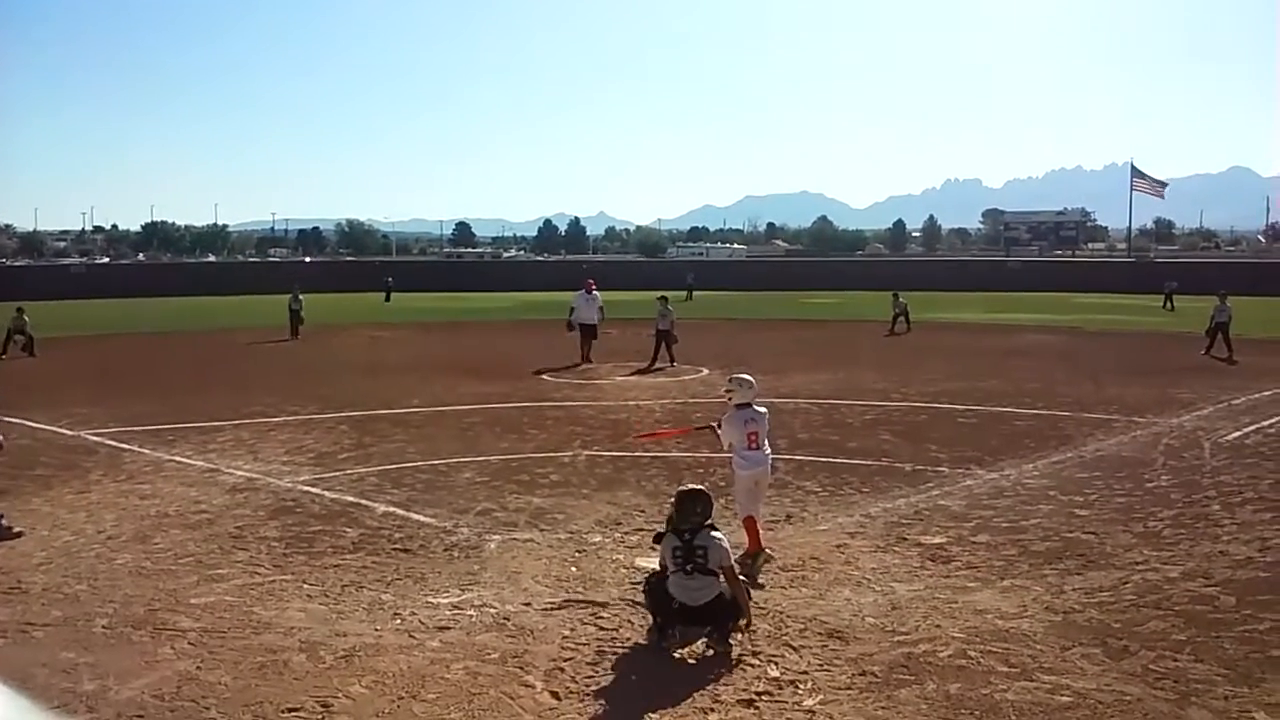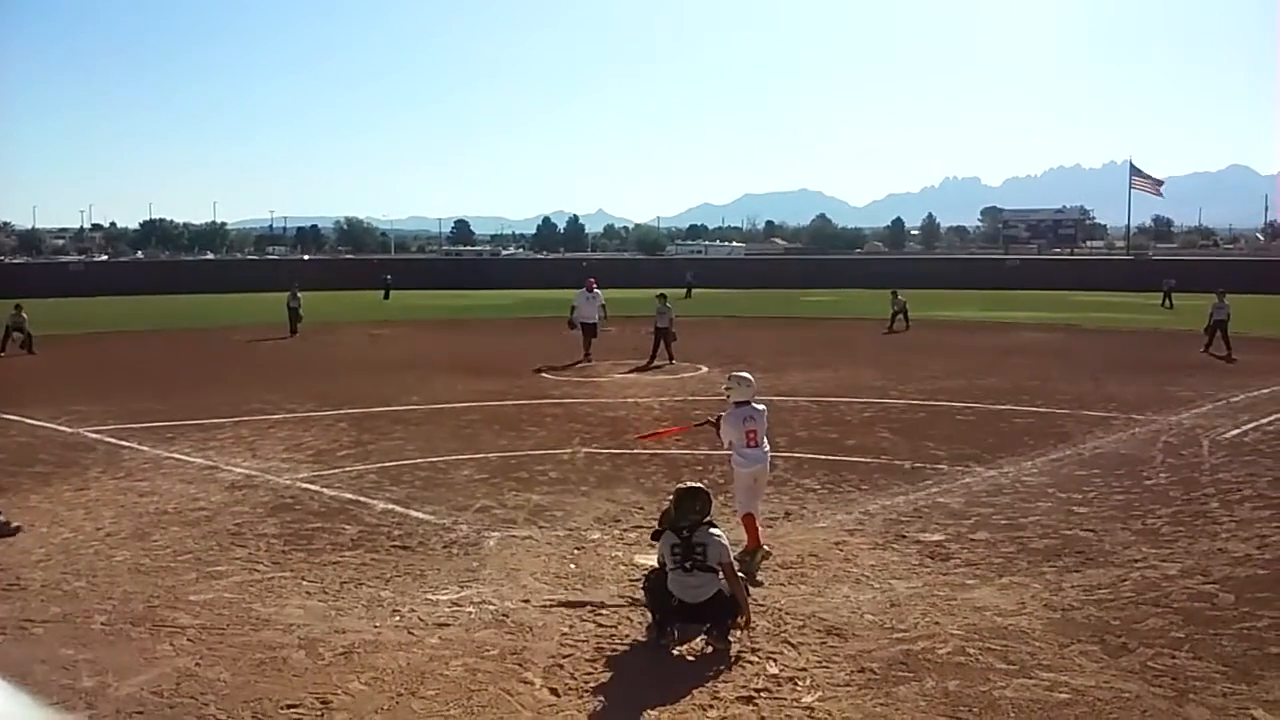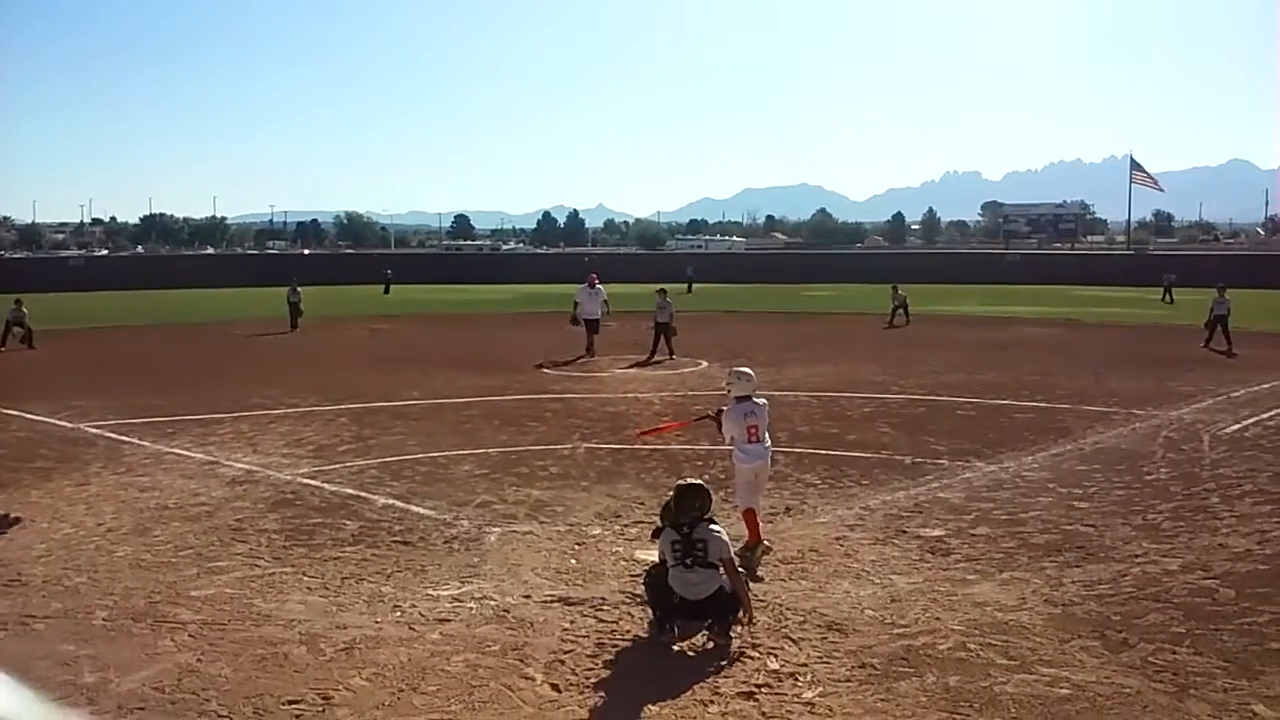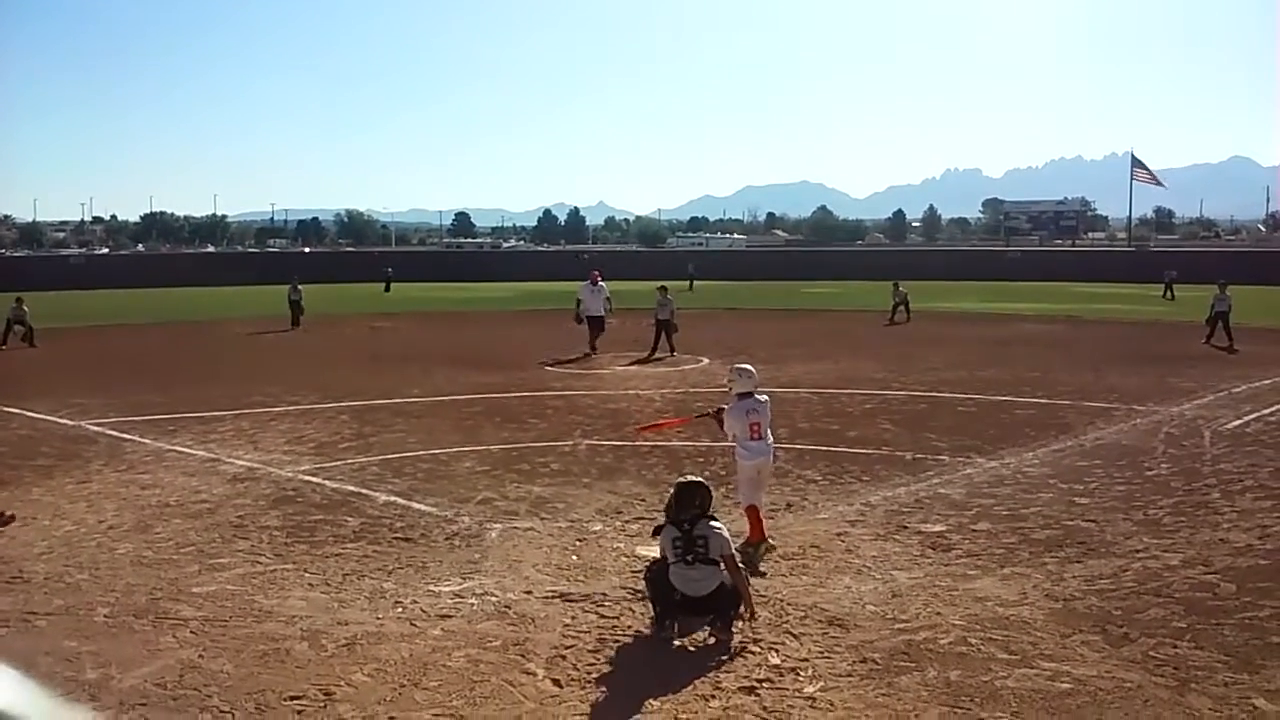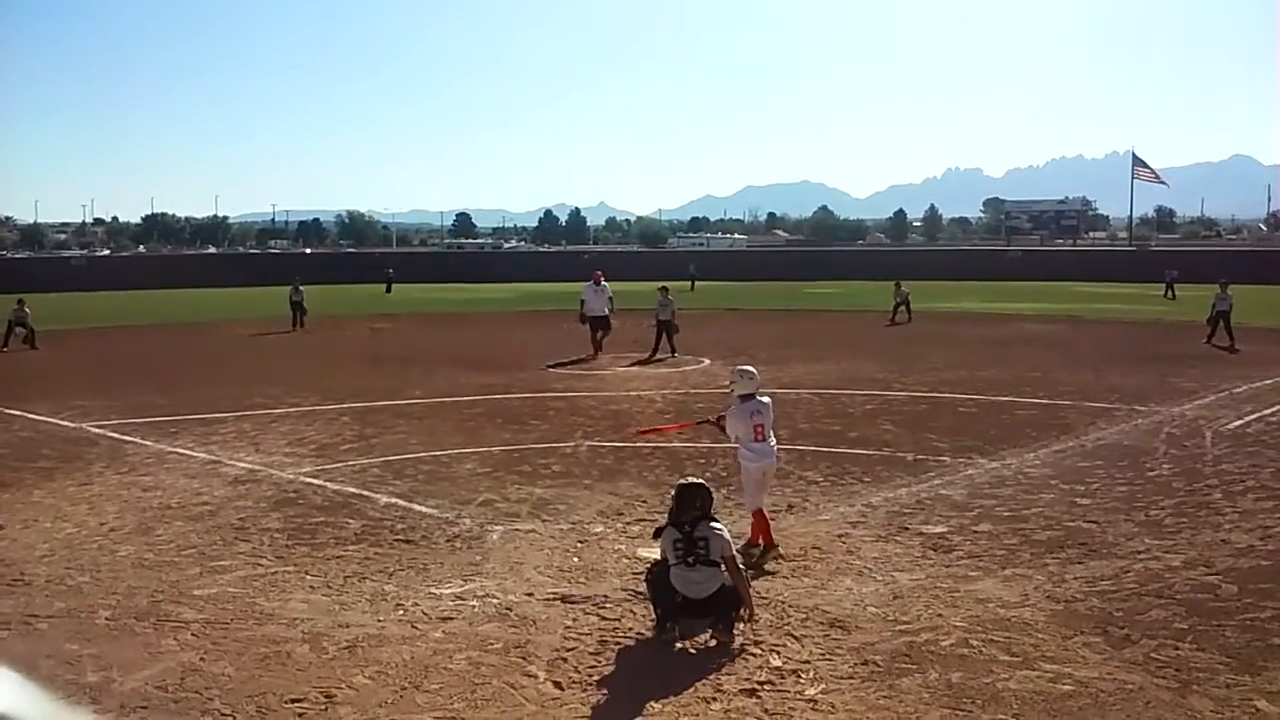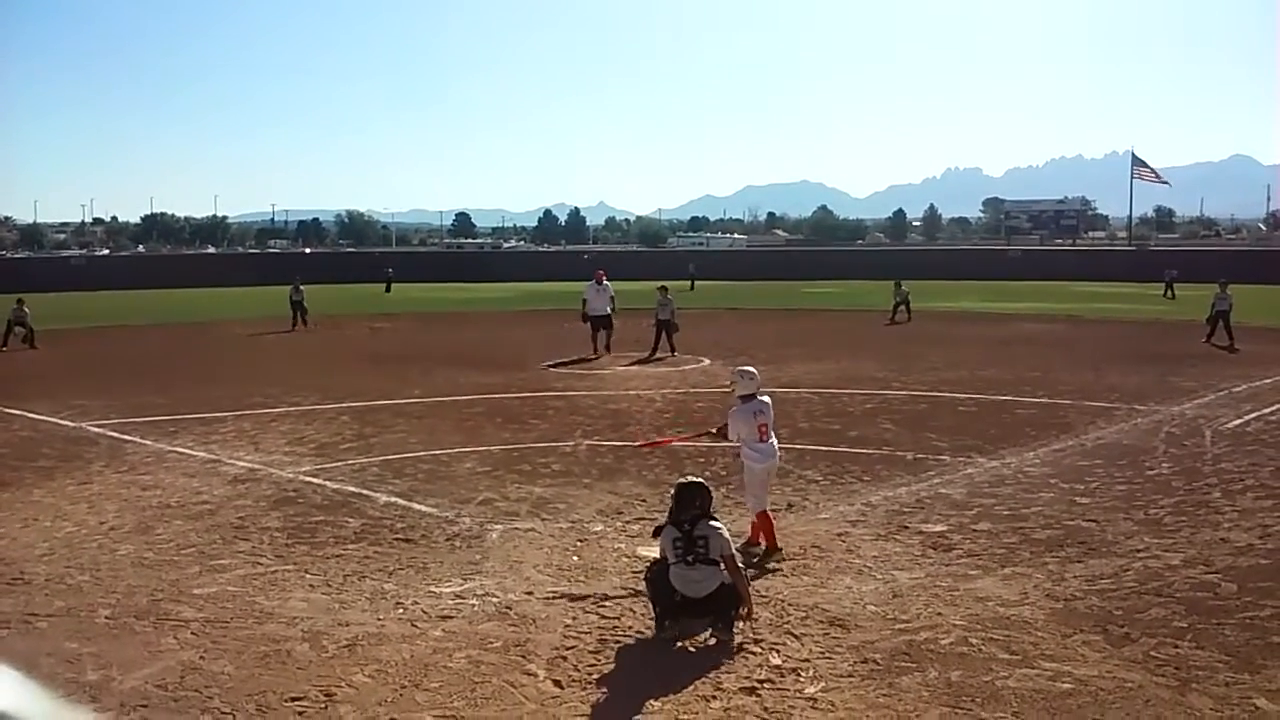
dt=0.1s
person 1, frame 1
left shoulder: (729, 420)
right shoulder: (762, 413)
left elbow: (727, 446)
left wrist: (717, 431)
left hip: (744, 470)
right hip: (763, 467)
left knee: (746, 511)
right knee: (754, 509)
left ankle: (759, 550)
right ankle: (752, 550)
person 1, frame 2
left shoulder: (729, 418)
right shoulder: (761, 411)
left elbow: (727, 444)
left wrist: (717, 427)
left hip: (743, 467)
right hip: (762, 465)
left knee: (745, 508)
right knee: (753, 506)
left ankle: (757, 546)
right ankle: (751, 547)
person 1, frame 3
left shoulder: (730, 414)
right shoulder: (762, 405)
left elbow: (728, 439)
left wrist: (718, 421)
left hip: (745, 463)
right hip: (763, 460)
left knee: (746, 504)
right knee: (754, 502)
left ankle: (758, 542)
right ankle: (751, 543)
person 1, frame 4
left shoulder: (732, 411)
right shoulder: (764, 402)
left elbow: (731, 436)
left wrist: (719, 419)
left hip: (747, 460)
right hip: (766, 456)
left knee: (748, 500)
right knee: (756, 498)
left ankle: (761, 539)
right ankle: (753, 539)
person 1, frame 5
left shoulder: (734, 413)
right shoulder: (766, 403)
left elbow: (733, 438)
left wrist: (719, 425)
left hip: (751, 462)
right hip: (769, 458)
left knee: (753, 503)
right knee: (756, 500)
left ankle: (769, 545)
right ankle: (754, 542)
person 1, frame 6
left shoulder: (737, 414)
right shoulder: (766, 403)
left elbow: (733, 438)
left wrist: (719, 433)
right wrist: (728, 426)
left hip: (755, 462)
right hip: (771, 458)
left knee: (757, 504)
right knee: (757, 500)
left ankle: (772, 547)
right ankle: (754, 540)
person 2, frame 1
left shoulder: (667, 540)
right shoulder: (717, 539)
right elbow: (733, 581)
right wrist: (746, 612)
left hip: (676, 611)
right hip: (712, 611)
left knee: (653, 582)
right knee: (739, 592)
left ankle: (665, 630)
right ankle: (719, 633)
person 2, frame 2
left shoulder: (666, 537)
right shoulder: (716, 537)
right elbow: (732, 578)
right wrist: (746, 609)
left hip: (675, 608)
right hip: (711, 609)
left knee: (653, 579)
right knee: (738, 588)
left ankle: (663, 627)
right ankle: (718, 630)
person 2, frame 3
left shoulder: (666, 534)
right shoulder: (716, 533)
right elbow: (733, 574)
right wrist: (747, 606)
left hip: (676, 605)
right hip: (712, 605)
left knee: (654, 575)
right knee: (738, 584)
left ankle: (664, 624)
right ankle: (720, 626)
person 2, frame 4
left shoulder: (667, 532)
right shoulder: (717, 530)
right elbow: (734, 570)
right wrist: (748, 601)
left hip: (677, 601)
right hip: (713, 601)
left knee: (655, 570)
right knee: (738, 579)
left ankle: (665, 621)
right ankle: (722, 622)
person 2, frame 5
left shoulder: (668, 533)
right shoulder: (718, 531)
right elbow: (735, 572)
right wrist: (748, 603)
left hip: (678, 604)
right hip: (715, 603)
left knee: (656, 572)
right knee: (739, 581)
left ankle: (667, 623)
right ankle: (723, 623)
person 2, frame 6
left shoulder: (667, 532)
right shoulder: (717, 530)
right elbow: (734, 571)
right wrist: (748, 601)
left hip: (678, 603)
right hip: (714, 602)
left knee: (655, 571)
right knee: (738, 579)
left ankle: (666, 621)
right ankle: (722, 622)
